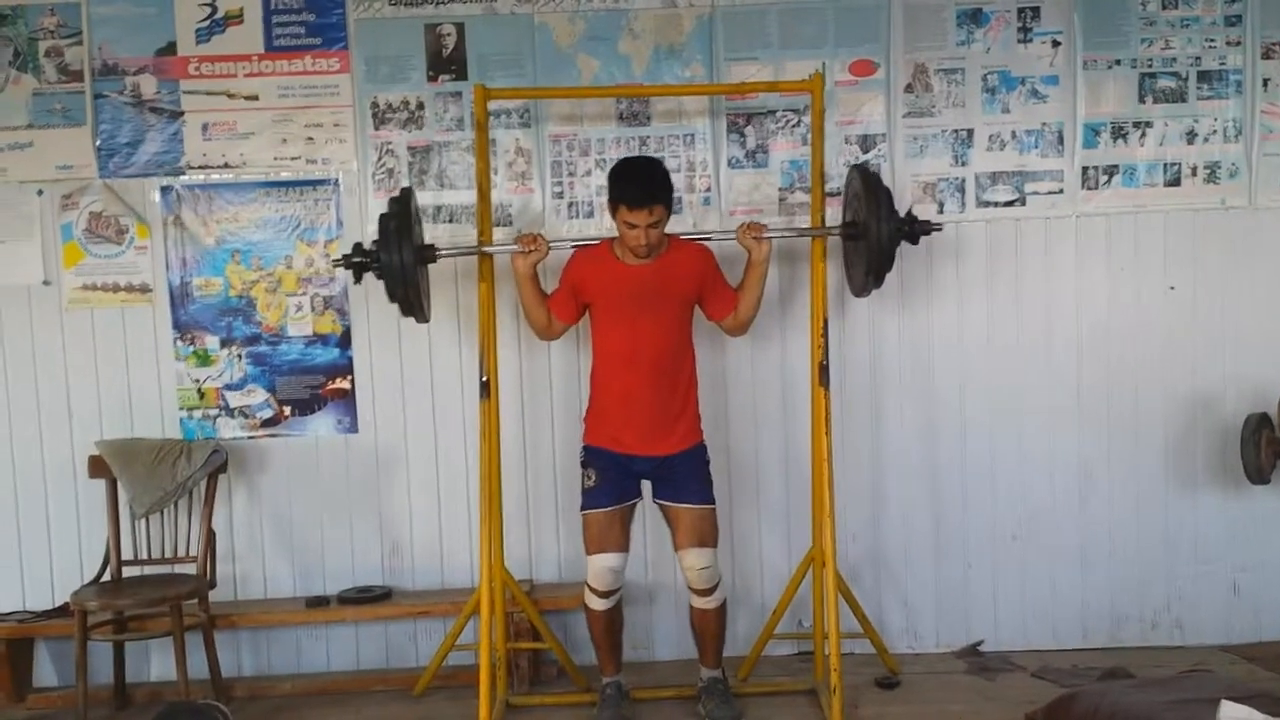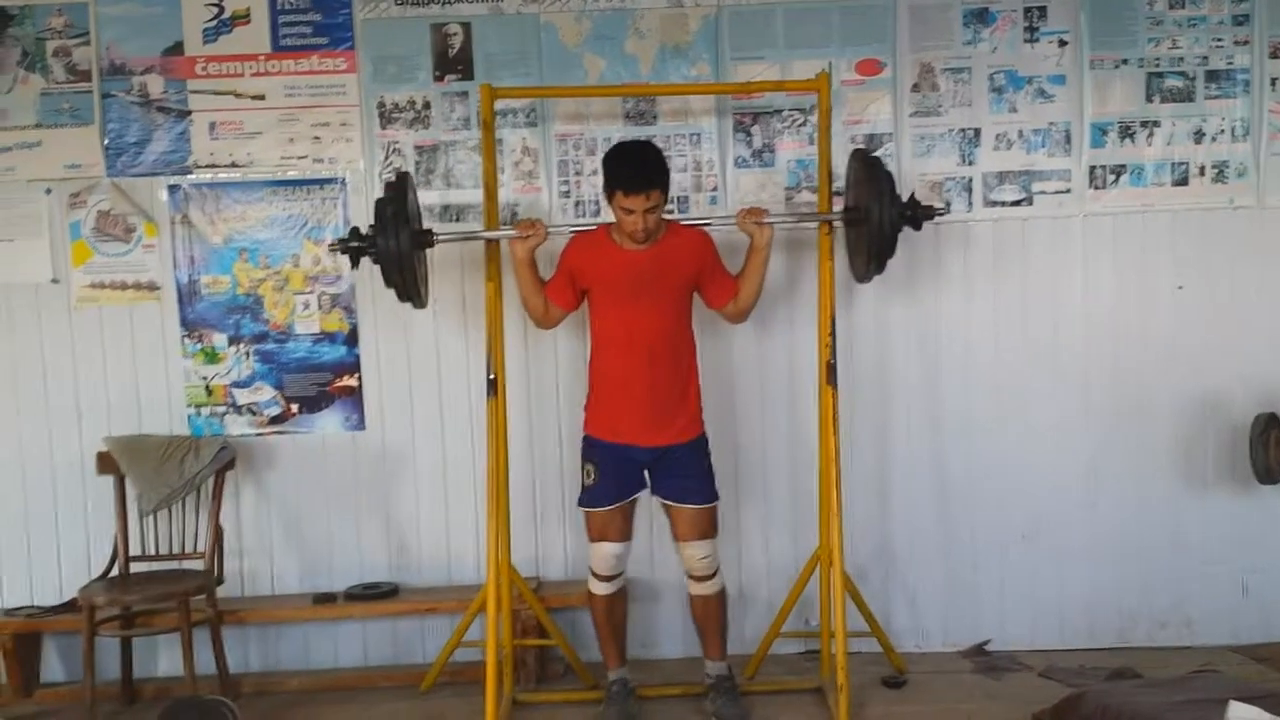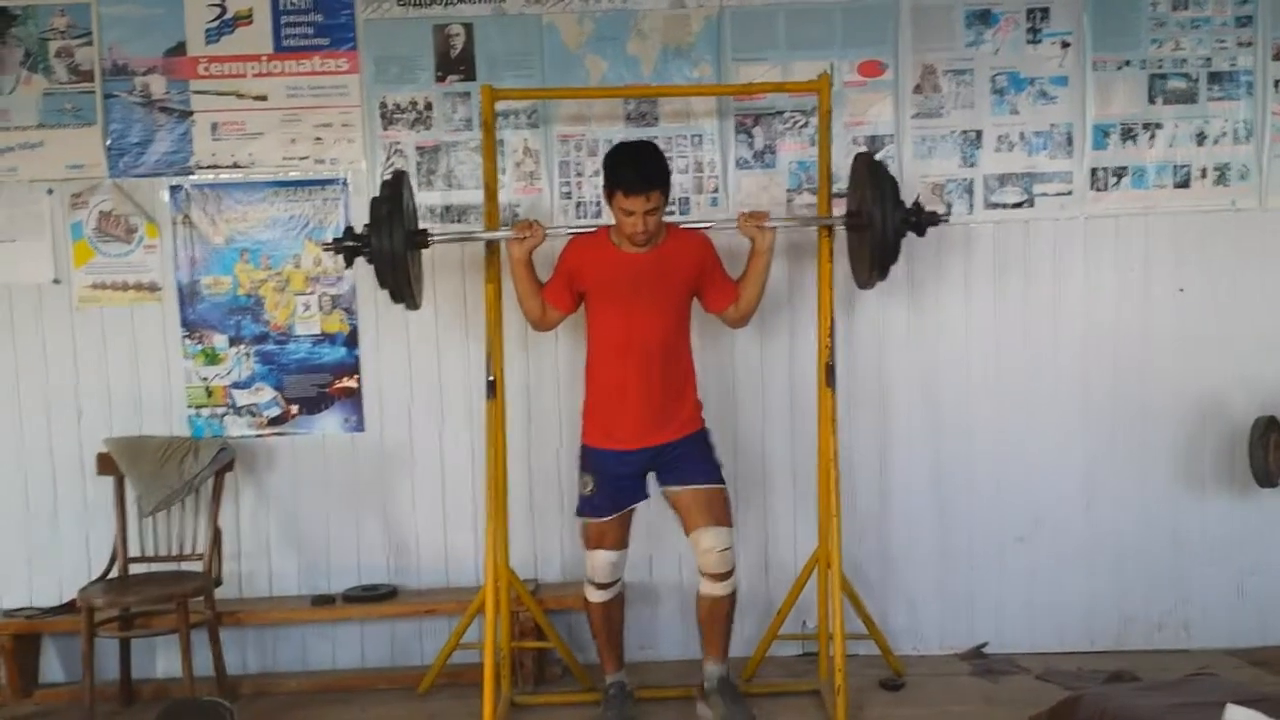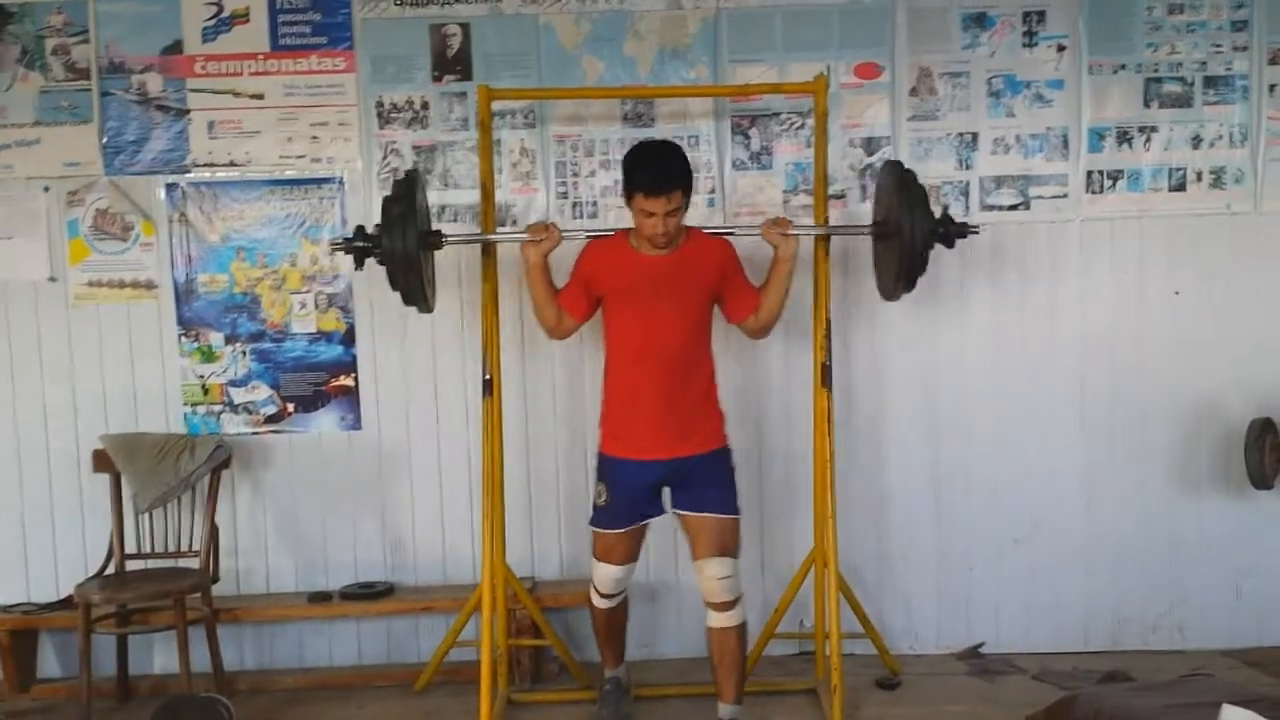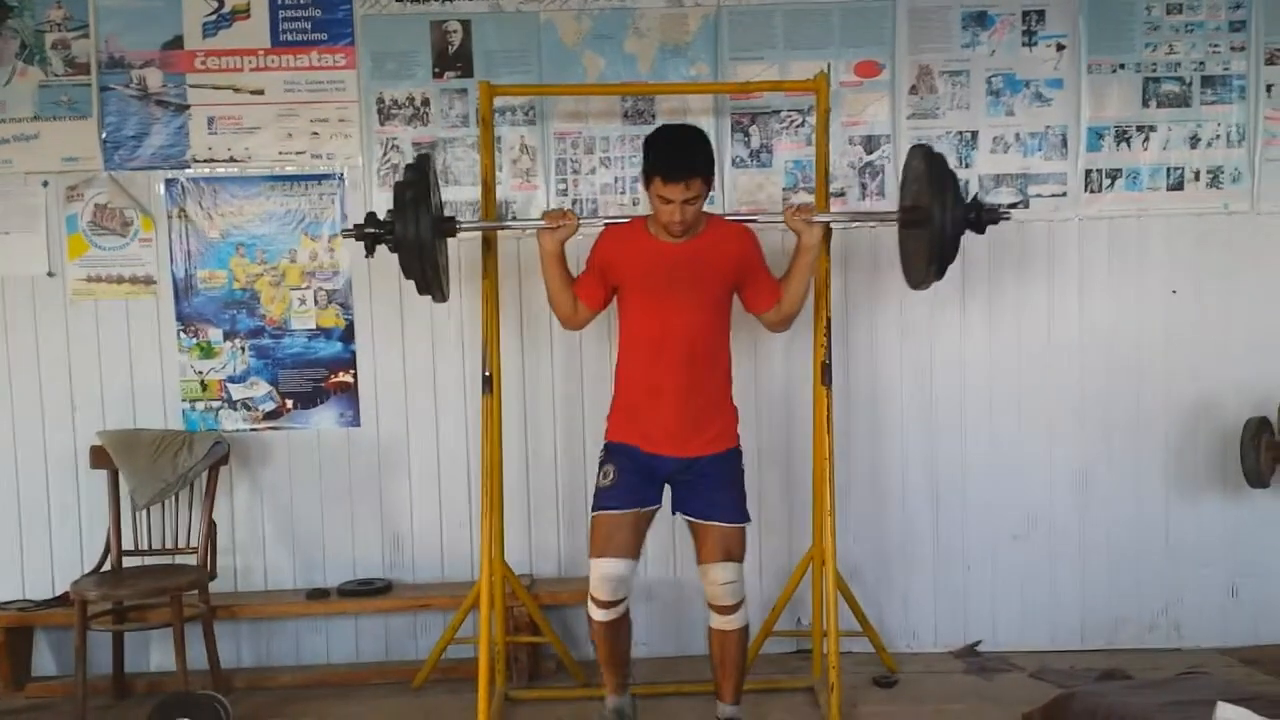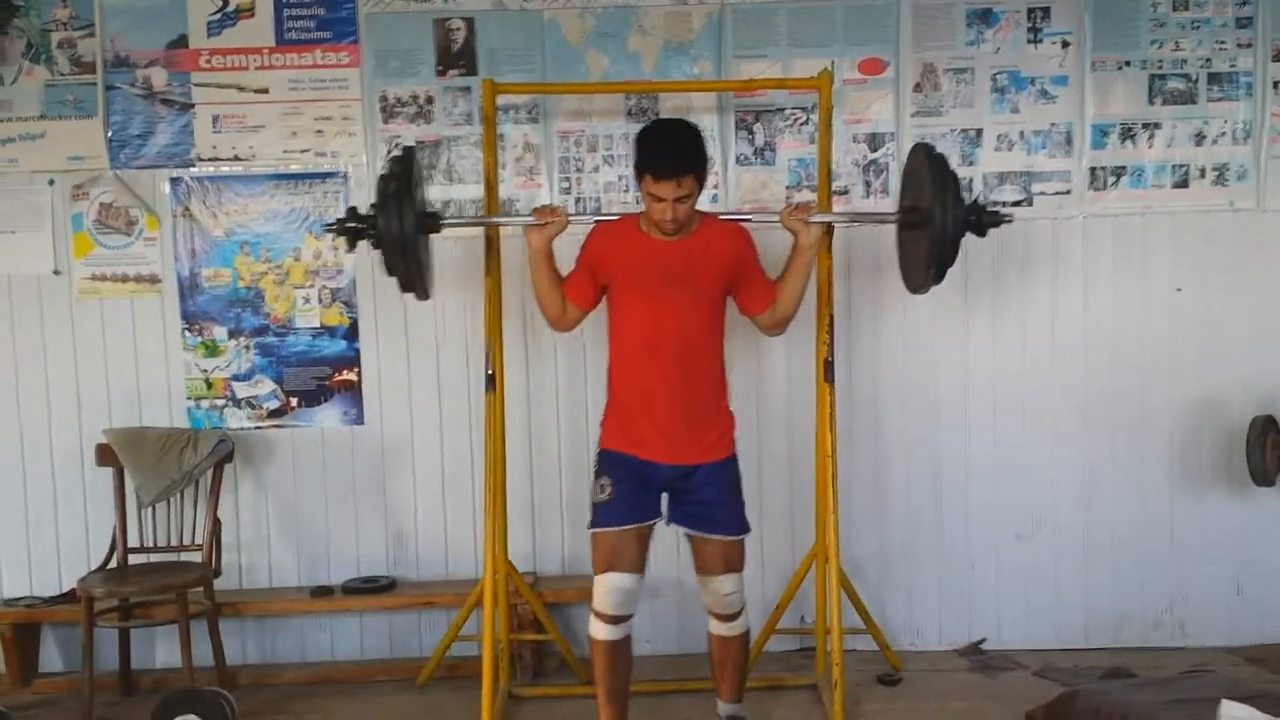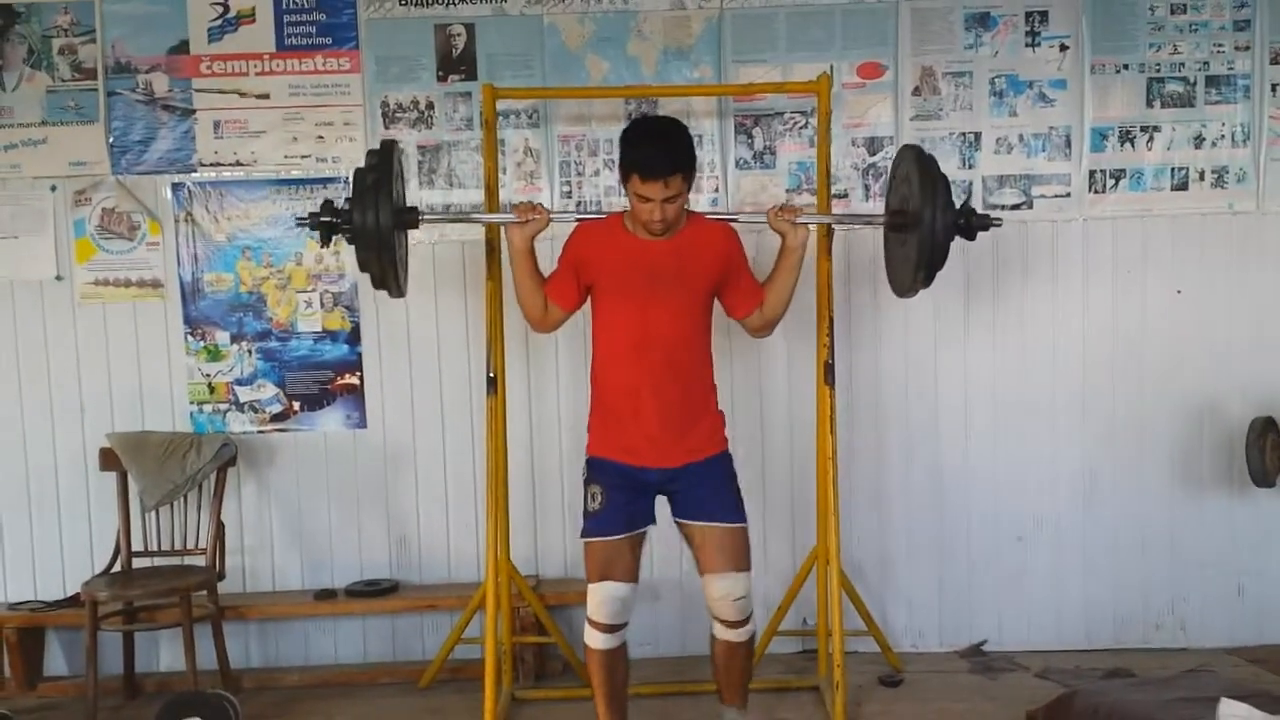
dt=0.3s
person 1, frame 1
left shoulder: (695, 260)
right shoulder: (585, 265)
left elbow: (736, 321)
right elbow: (547, 327)
left wrist: (758, 260)
right wrist: (525, 273)
left hip: (680, 445)
right hip: (607, 446)
left knee: (703, 572)
right knee: (603, 576)
person 1, frame 2
left shoulder: (693, 245)
right shoulder: (583, 250)
left elbow: (736, 308)
right elbow: (545, 315)
left wrist: (759, 245)
right wrist: (522, 257)
left hip: (681, 433)
right hip: (608, 436)
left knee: (702, 562)
right knee: (606, 564)
person 1, frame 3
left shoulder: (694, 248)
right shoulder: (581, 253)
left elbow: (737, 312)
right elbow: (542, 317)
left wrist: (762, 249)
right wrist: (519, 259)
left hip: (681, 433)
right hip: (607, 440)
left knee: (717, 554)
right knee: (603, 571)
person 1, frame 4
left shoulder: (716, 254)
right shoulder: (599, 257)
left elbow: (758, 322)
right elbow: (558, 324)
left wrist: (784, 257)
right wrist: (535, 262)
left hip: (703, 448)
right hip: (624, 450)
left knee: (722, 588)
right knee: (609, 580)
person 1, frame 5
left shoulder: (736, 242)
right shoulder: (615, 243)
left elbow: (778, 315)
right elbow: (572, 315)
left wrist: (807, 246)
right wrist: (551, 250)
left hip: (712, 447)
right hip: (632, 442)
left knee: (725, 594)
right knee: (607, 587)
person 1, frame 6
left shoulder: (730, 242)
right shoulder: (605, 242)
left elbow: (773, 318)
right elbow: (561, 316)
left wrist: (805, 248)
right wrist: (538, 248)
left hip: (708, 453)
right hip: (626, 451)
left knee: (726, 601)
right knee: (611, 603)
person 1, frame 7
left shoulder: (718, 242)
right shoulder: (589, 241)
left elbow: (760, 320)
right elbow: (542, 317)
left wrist: (793, 248)
right wrist: (520, 246)
left hip: (701, 453)
right hip: (615, 456)
left knee: (733, 605)
right knee: (606, 612)
